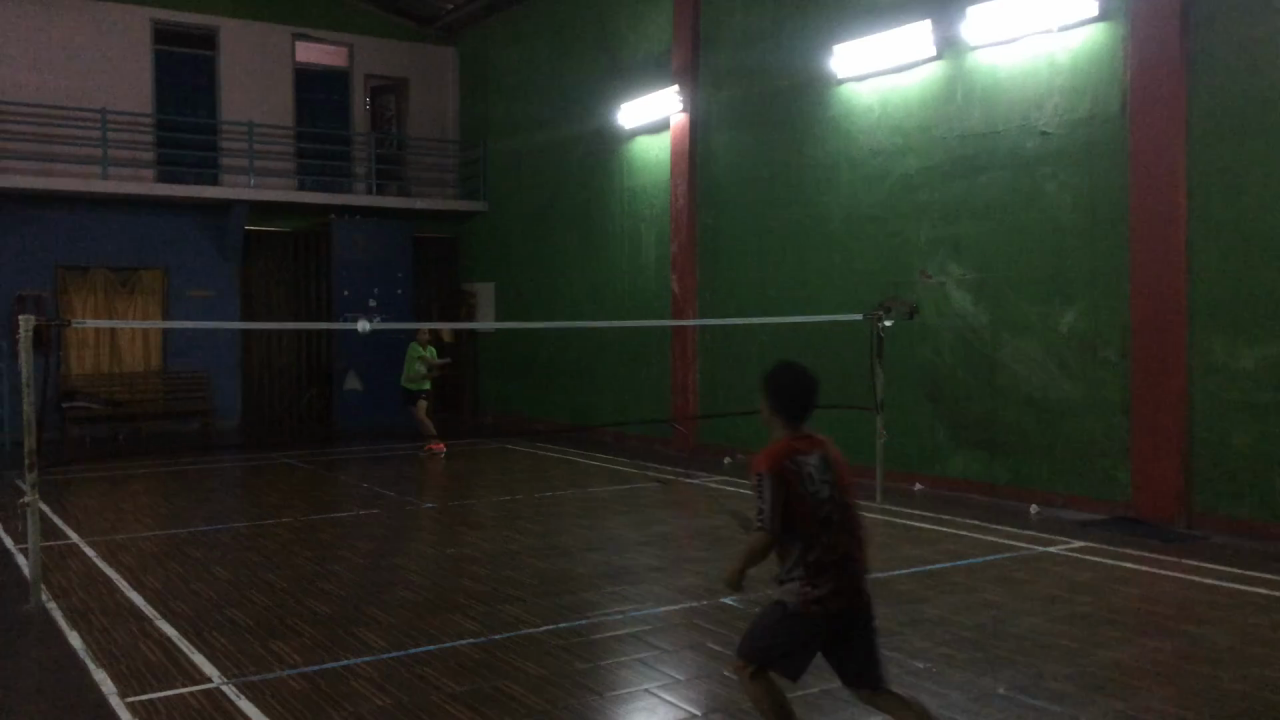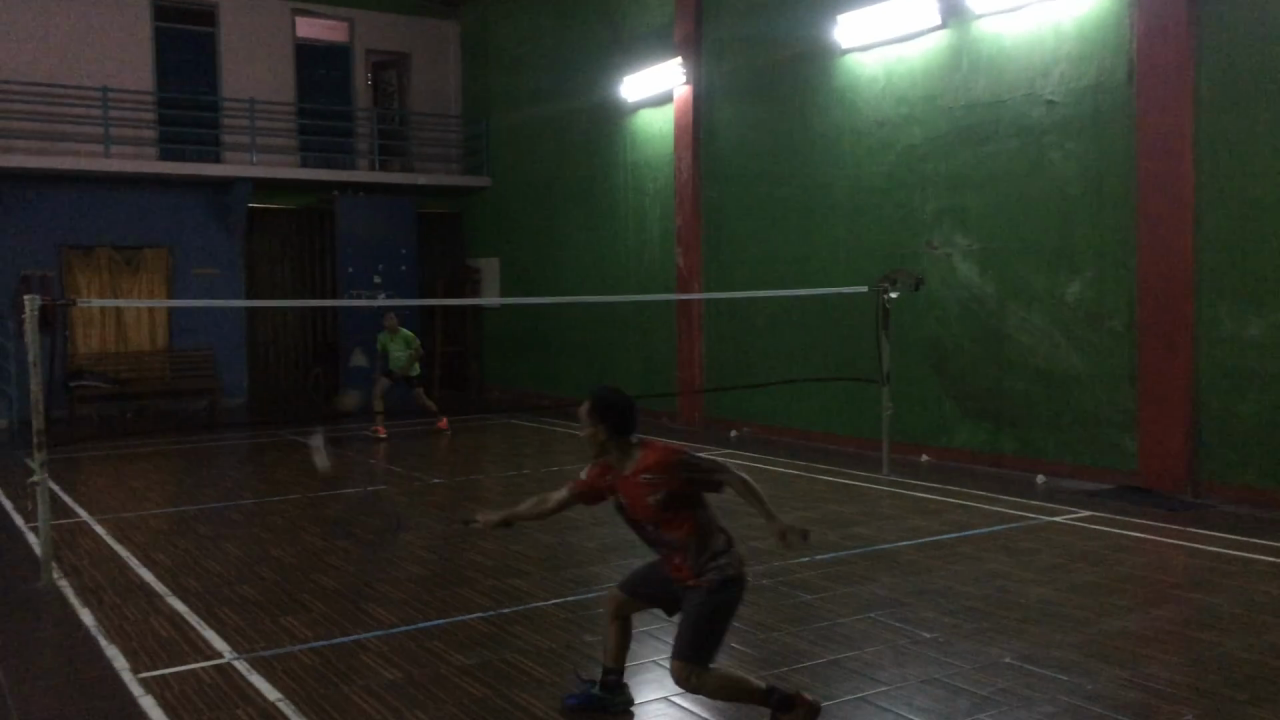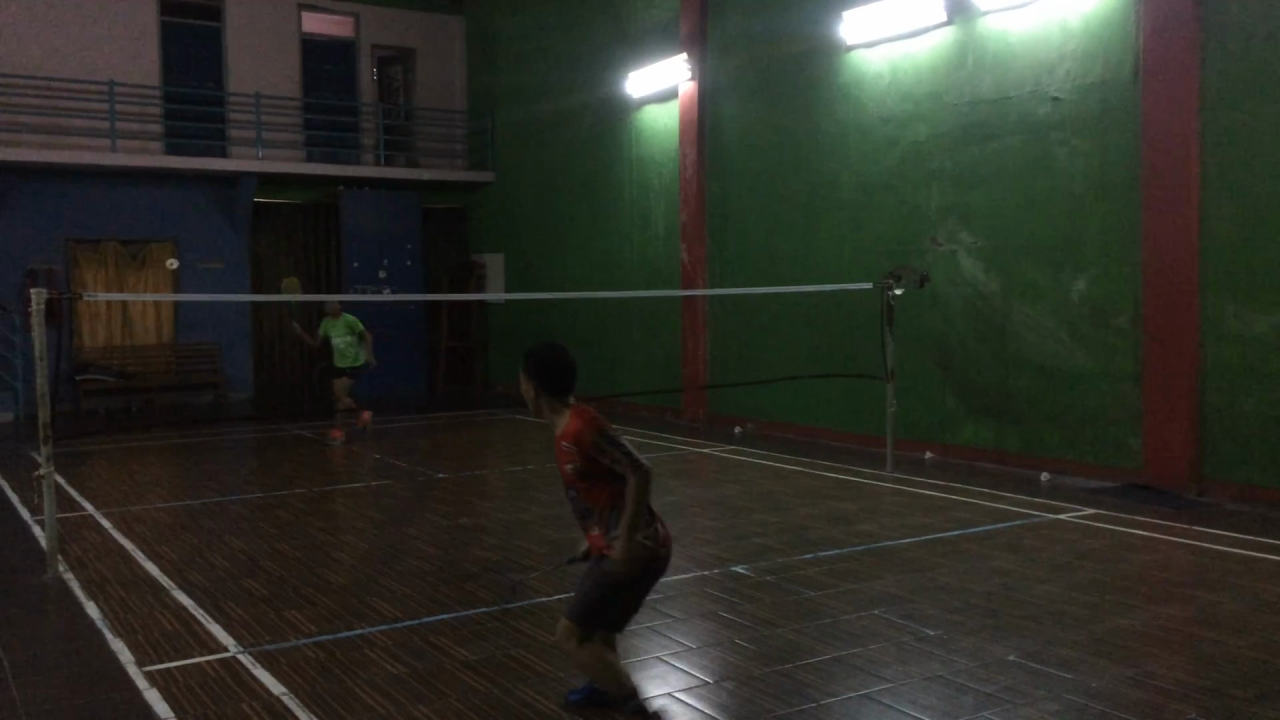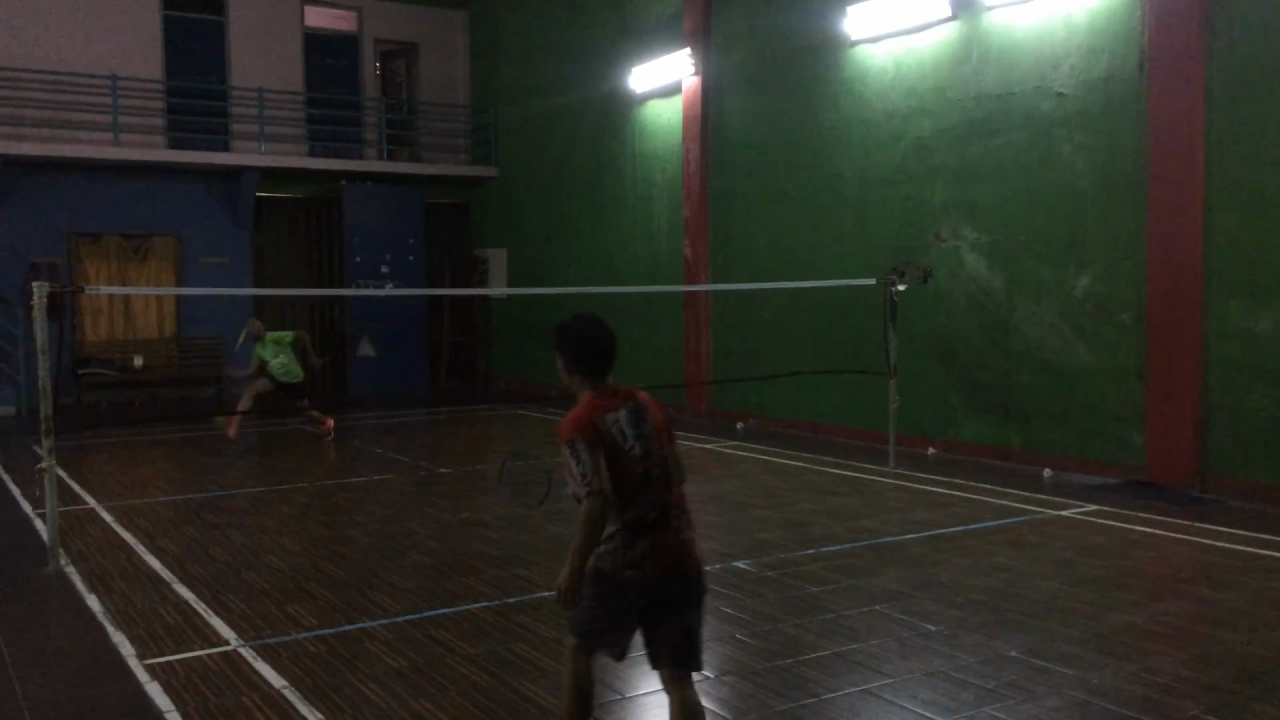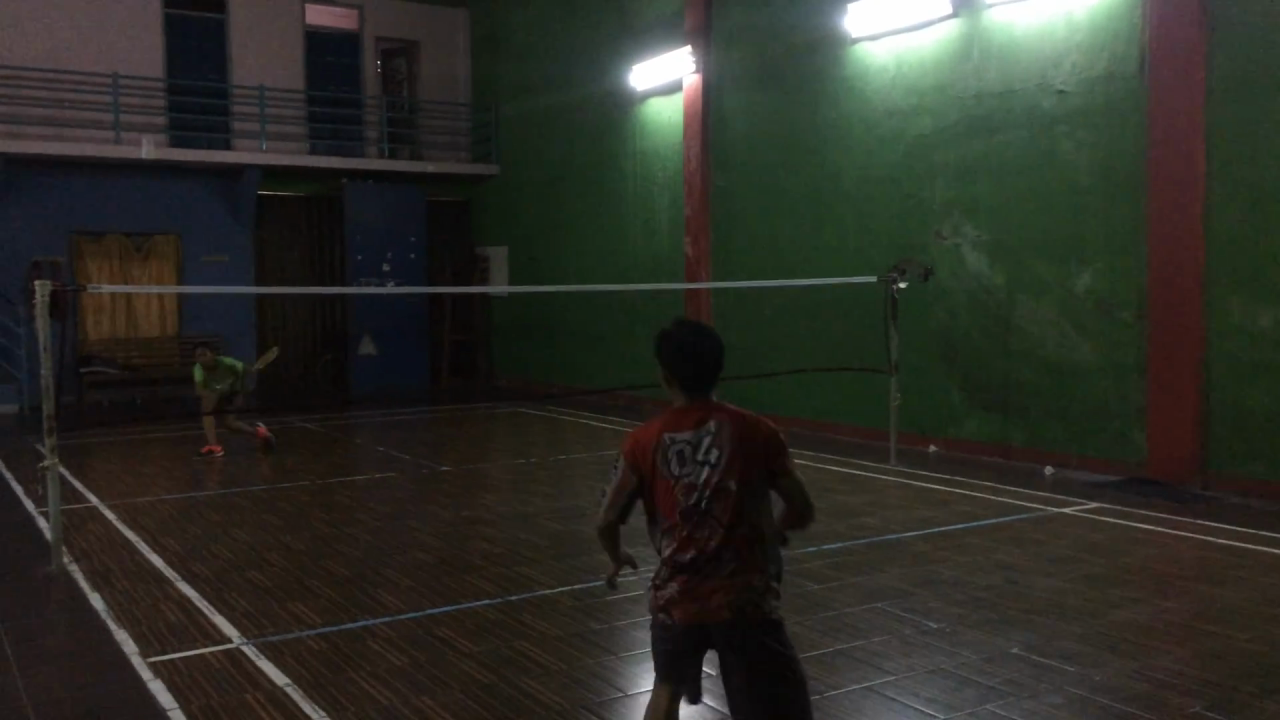
dt=0.4s
person 1, frame 1
left shoulder: (771, 462)
right shoulder: (830, 455)
left elbow: (766, 537)
left wrist: (739, 569)
left hip: (806, 598)
right hip: (850, 594)
left knee: (748, 667)
person 1, frame 2
left shoulder: (662, 461)
right shoulder: (605, 474)
left elbow: (731, 476)
right elbow: (556, 501)
left wrist: (774, 521)
right wrist: (505, 517)
left hip: (715, 575)
right hip: (680, 567)
left knee: (686, 673)
right knee: (615, 603)
right ankle: (611, 692)
person 1, frame 3
left shoulder: (581, 430)
right shoulder: (570, 430)
left elbow: (639, 473)
left wrist: (628, 539)
right wrist: (597, 542)
left hip: (637, 550)
right hip: (615, 545)
left knee: (571, 634)
right knee: (591, 622)
left ankle: (636, 713)
right ankle: (607, 686)
person 1, frame 4
left shoulder: (579, 424)
right shoulder: (648, 405)
left elbow: (597, 502)
left wrist: (573, 567)
left hip: (624, 563)
right hip: (682, 558)
left knee: (579, 648)
right knee: (676, 673)
person 1, frame 5
left shoulder: (643, 443)
right shoulder: (757, 433)
left elbow: (606, 522)
right elbow: (803, 511)
left wrist: (617, 558)
right wrist: (776, 530)
left hip: (675, 601)
right hip: (746, 603)
